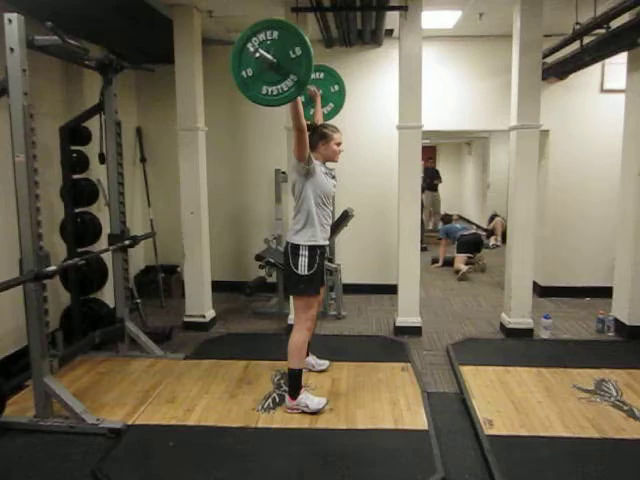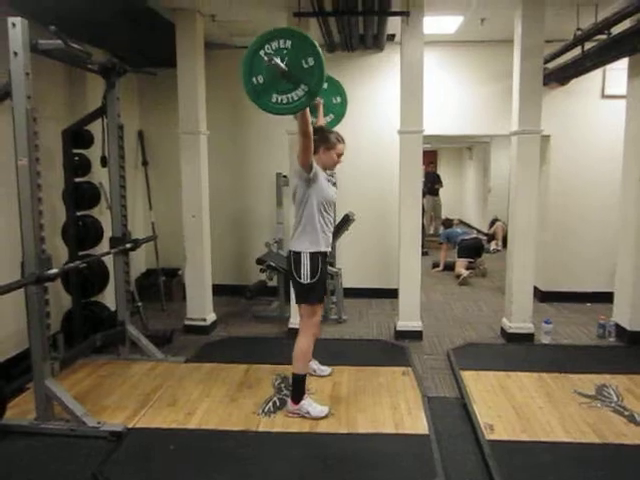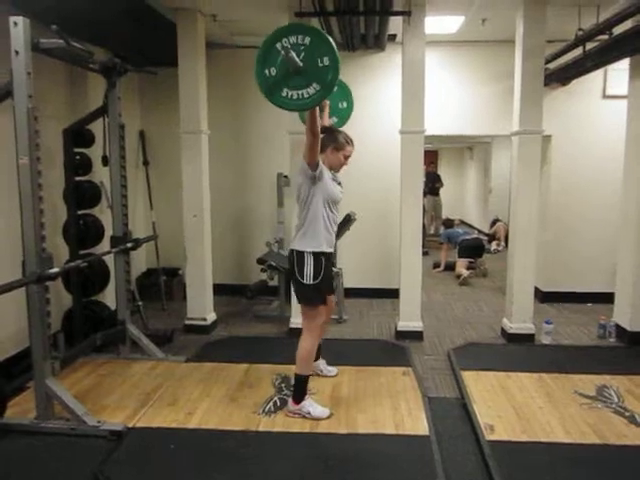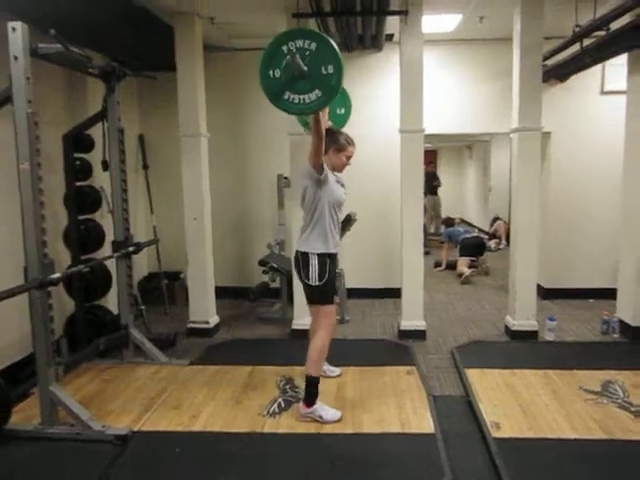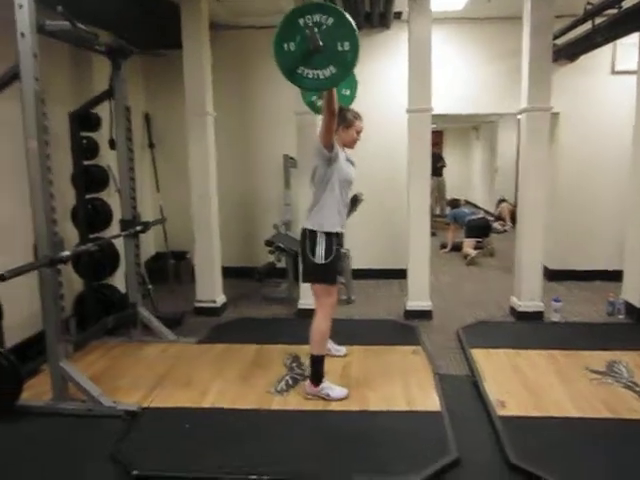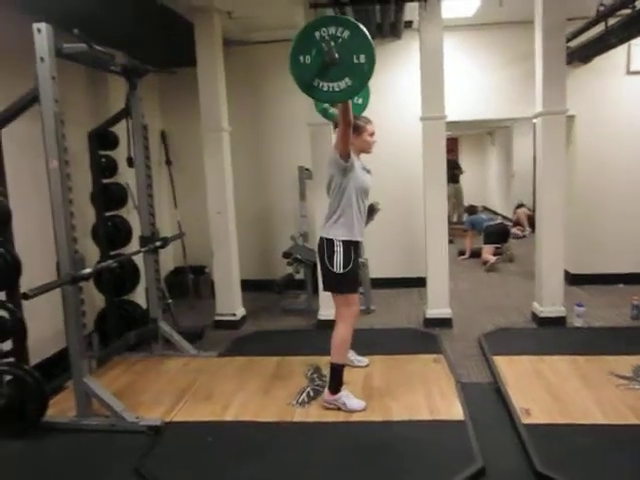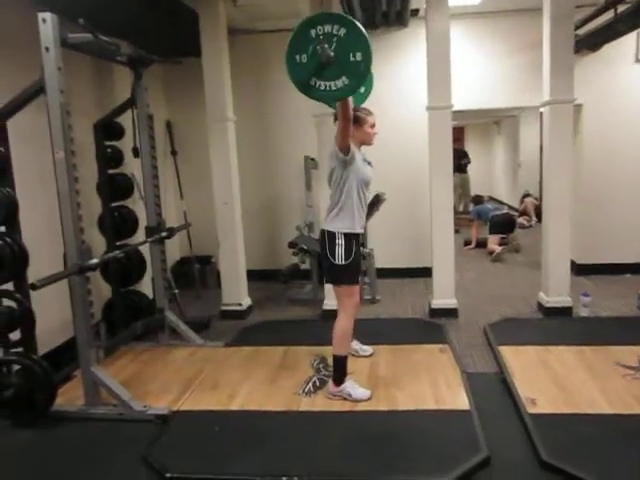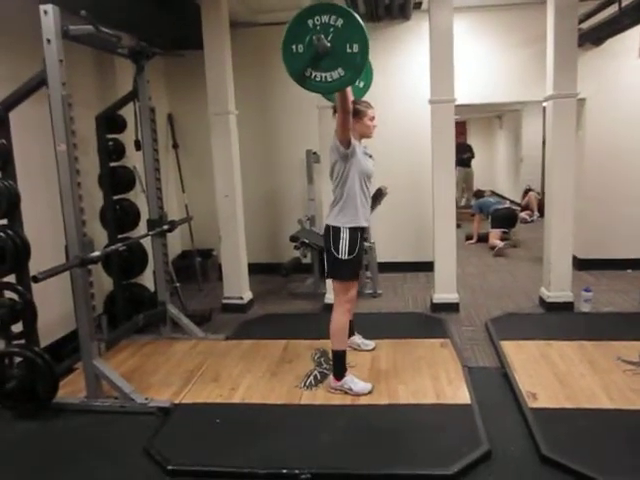
dt=0.4s
person 1, frame 1
left shoulder: (323, 169)
right shoulder: (306, 167)
left elbow: (318, 129)
right elbow: (300, 130)
left wrist: (317, 101)
right wrist: (293, 93)
left hip: (316, 247)
right hip: (303, 249)
left knee: (314, 309)
right knee: (304, 318)
left ankle: (304, 356)
right ankle: (294, 395)
person 1, frame 2
left shoulder: (324, 174)
right shoulder: (308, 172)
left elbow: (319, 135)
right elbow: (305, 136)
left wrist: (319, 110)
left hip: (318, 253)
right hip: (305, 255)
left knee: (316, 317)
right knee: (310, 324)
left ankle: (306, 361)
right ankle: (297, 400)
person 1, frame 3
left shoulder: (328, 174)
right shoulder: (313, 171)
left elbow: (327, 134)
right elbow: (313, 134)
left wrist: (325, 107)
left hip: (321, 253)
right hip: (308, 255)
left knee: (326, 313)
right knee: (313, 325)
left ankle: (314, 360)
right ankle: (297, 401)
person 1, frame 4
left shoulder: (331, 175)
right shoulder: (317, 173)
left elbow: (327, 136)
right elbow: (317, 137)
left wrist: (325, 112)
right wrist: (316, 110)
left hip: (323, 254)
right hip: (313, 256)
left knee: (324, 317)
right knee: (325, 325)
left ankle: (317, 363)
right ankle: (310, 403)
person 1, frame 5
left shoulder: (340, 154)
right shoulder: (328, 151)
left elbow: (335, 116)
right elbow: (330, 115)
left wrist: (332, 88)
left hip: (330, 233)
right hip: (319, 235)
left knee: (330, 297)
right knee: (326, 304)
left ankle: (322, 342)
right ankle: (315, 382)
person 1, frame 6
left shoulder: (356, 162)
right shoulder: (343, 160)
left elbow: (348, 125)
right elbow: (345, 125)
left wrist: (347, 97)
left hip: (348, 242)
right hip: (337, 244)
left knee: (348, 308)
right knee: (348, 313)
left ankle: (343, 352)
right ankle: (334, 392)
person 1, frame 7
left shoulder: (357, 154)
right shoulder: (344, 152)
left elbow: (349, 116)
right elbow: (345, 117)
left hip: (349, 234)
right hip: (339, 236)
left knee: (350, 299)
right knee: (349, 305)
left ankle: (347, 342)
right ankle: (339, 382)
person 1, frame 8
left shoulder: (357, 147)
right shoulder: (344, 146)
left elbow: (350, 109)
right elbow: (344, 110)
left wrist: (351, 85)
left hip: (353, 228)
right hip: (343, 230)
left knee: (351, 293)
right knee: (344, 300)
left ankle: (349, 336)
right ankle: (338, 377)
